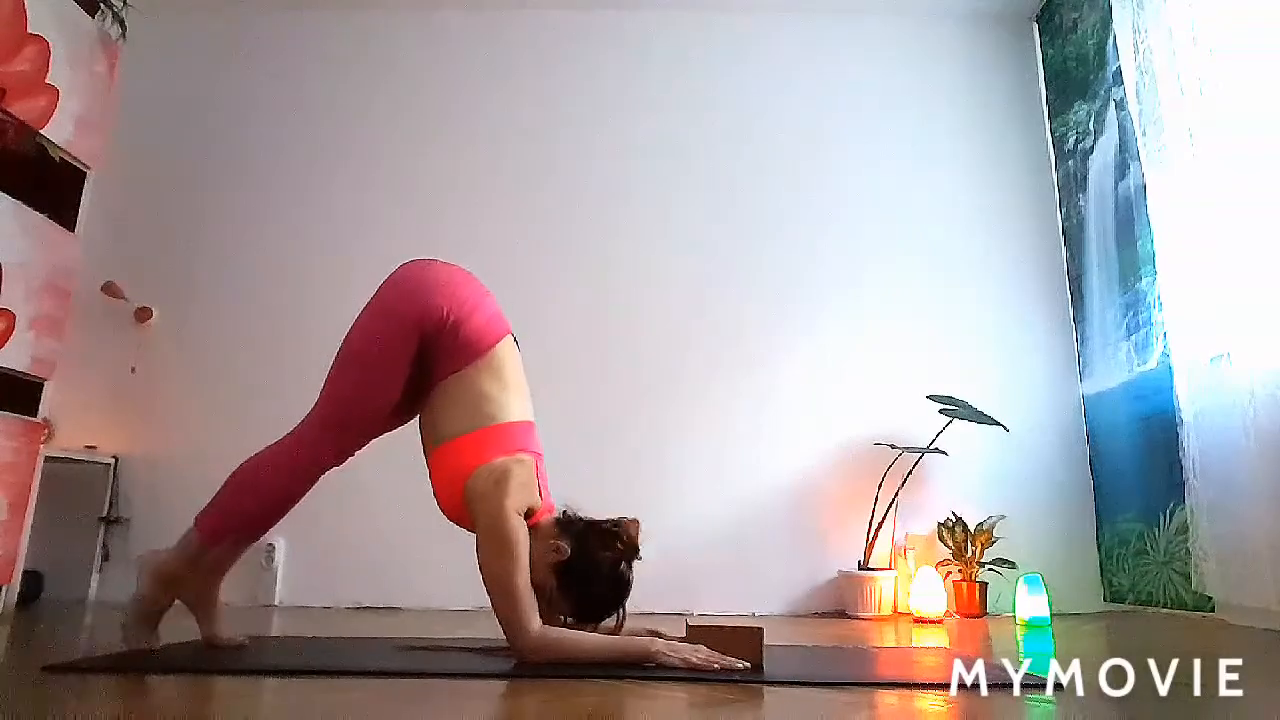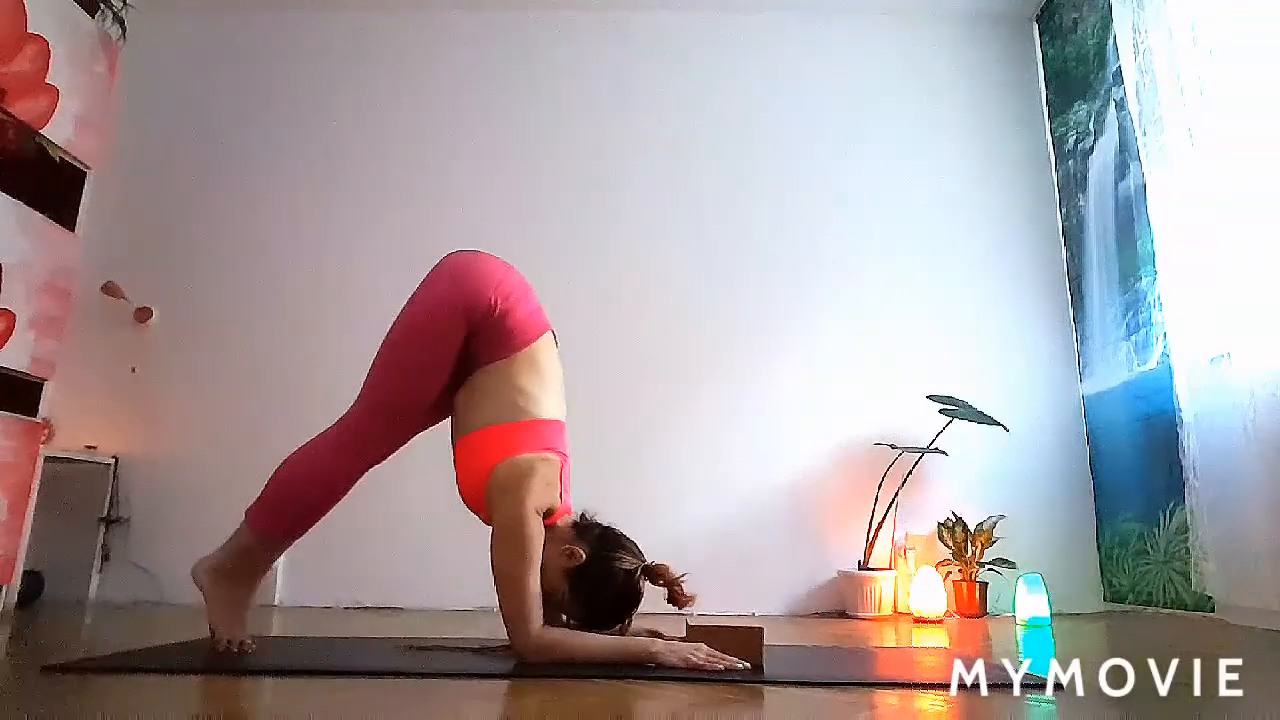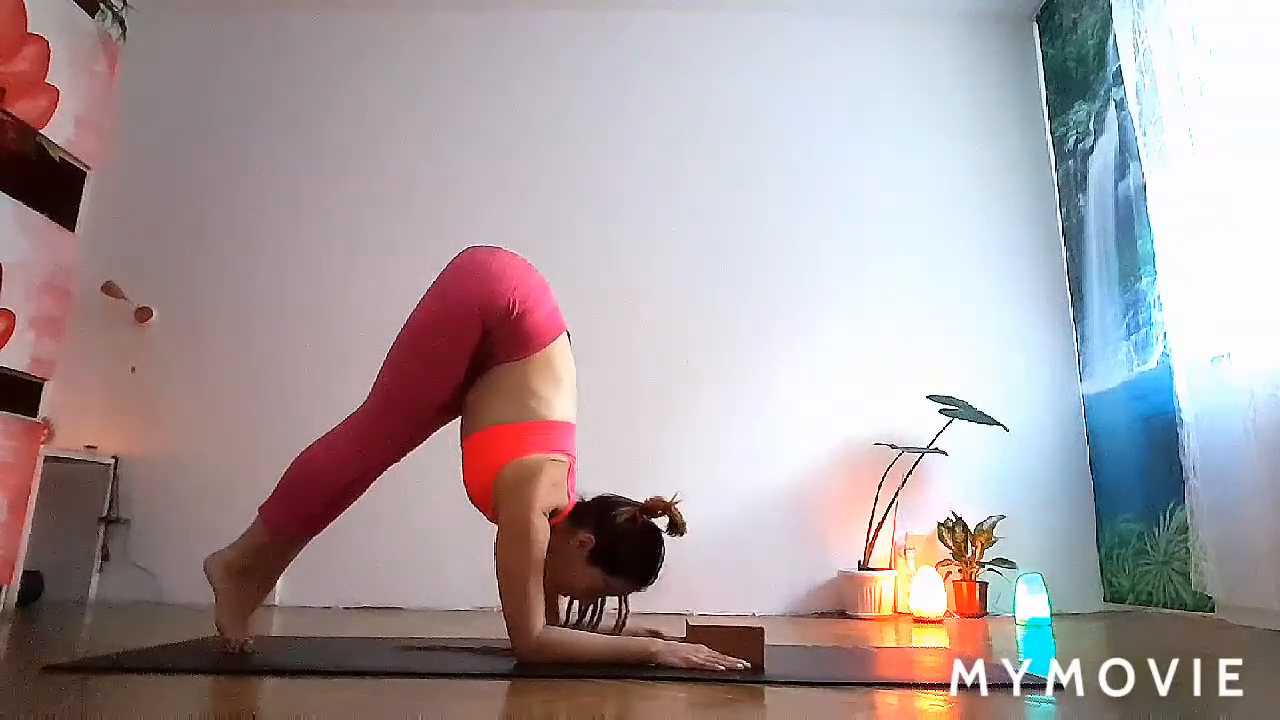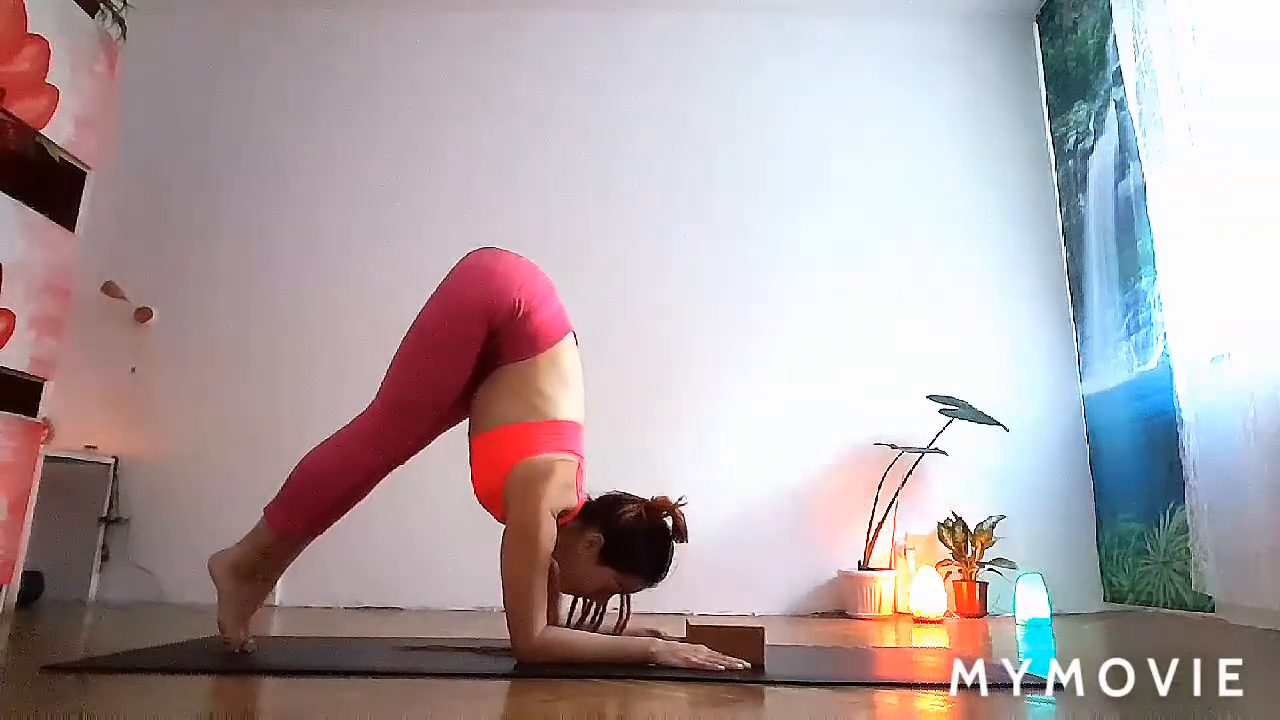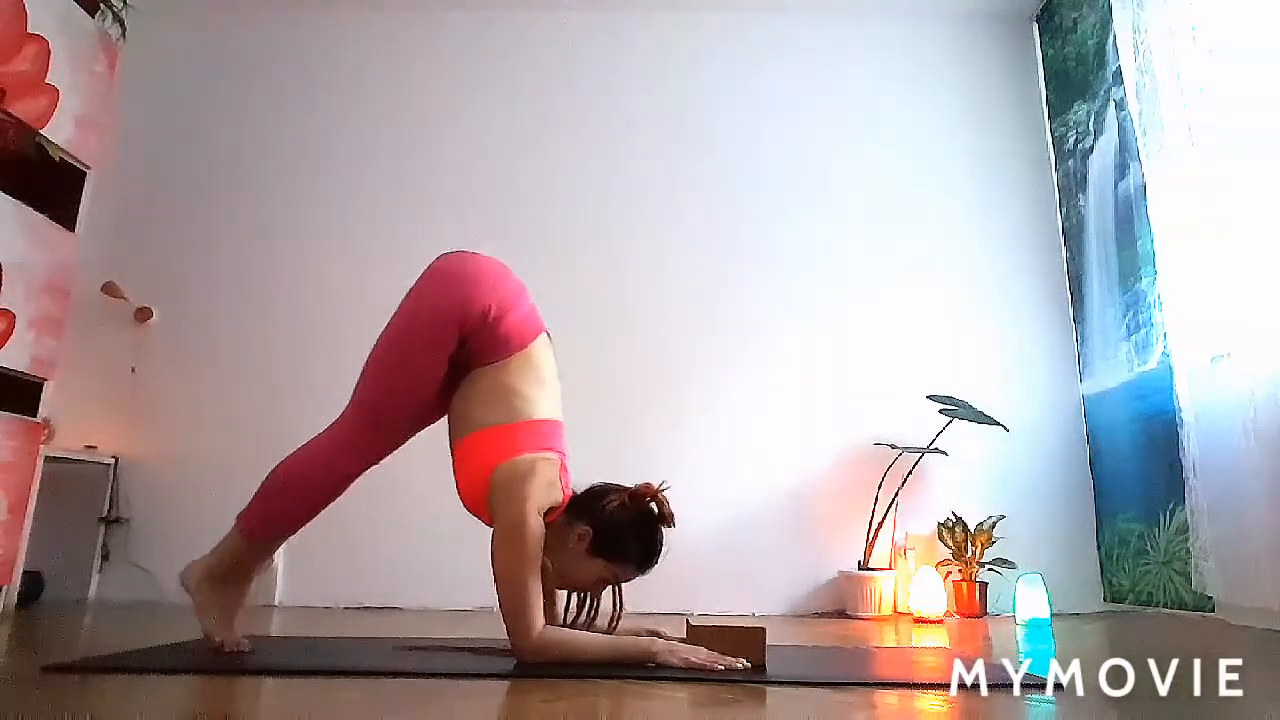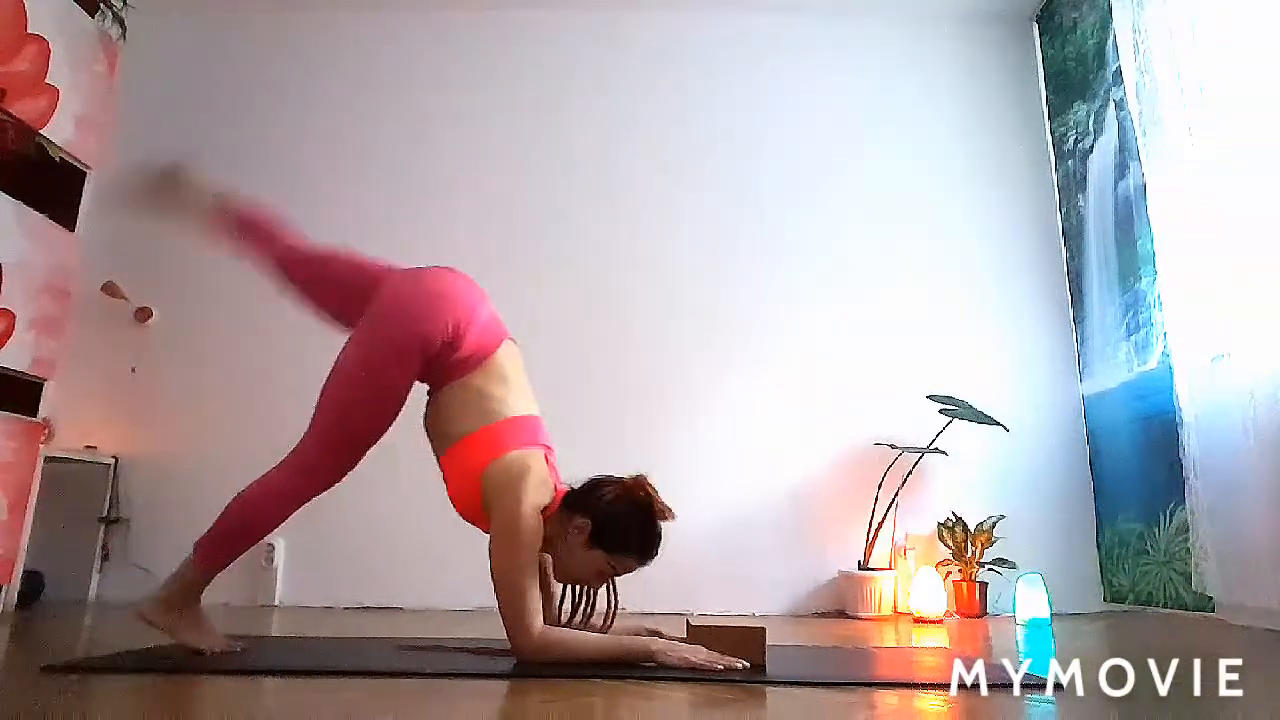
dt=0.7s
person 1, frame 1
right shoulder: (505, 499)
right elbow: (529, 641)
left wrist: (613, 632)
right wrist: (647, 648)
left hip: (443, 330)
right hip: (429, 308)
left knee: (321, 451)
right knee: (318, 444)
left ankle: (203, 577)
right ankle: (174, 565)
person 1, frame 2
right shoulder: (525, 497)
right elbow: (529, 642)
left wrist: (629, 635)
right wrist: (648, 648)
left hip: (487, 320)
left knee: (364, 445)
right knee: (361, 439)
left ankle: (242, 572)
right ankle: (229, 566)
person 1, frame 3
right shoulder: (532, 497)
right elbow: (530, 642)
left wrist: (623, 634)
right wrist: (648, 649)
left hip: (501, 316)
left knee: (379, 444)
right knee: (373, 436)
right ankle: (242, 562)
person 1, frame 4
right shoulder: (543, 497)
right elbow: (529, 643)
left wrist: (621, 634)
right wrist: (650, 649)
left hip: (510, 313)
left knee: (387, 444)
left ankle: (257, 567)
right ankle: (248, 560)
person 1, frame 5
right shoulder: (528, 496)
right elbow: (530, 641)
left wrist: (618, 633)
right wrist: (649, 649)
left hip: (478, 316)
left knee: (363, 443)
right knee: (356, 438)
left ankle: (236, 569)
right ankle: (219, 569)
person 1, frame 6
left shoulder: (544, 501)
right shoulder: (521, 499)
right elbow: (531, 640)
right wrist: (647, 645)
left hip: (440, 310)
right hip: (425, 320)
left knee: (295, 258)
right knee: (318, 464)
left ankle: (201, 199)
right ankle: (179, 595)
